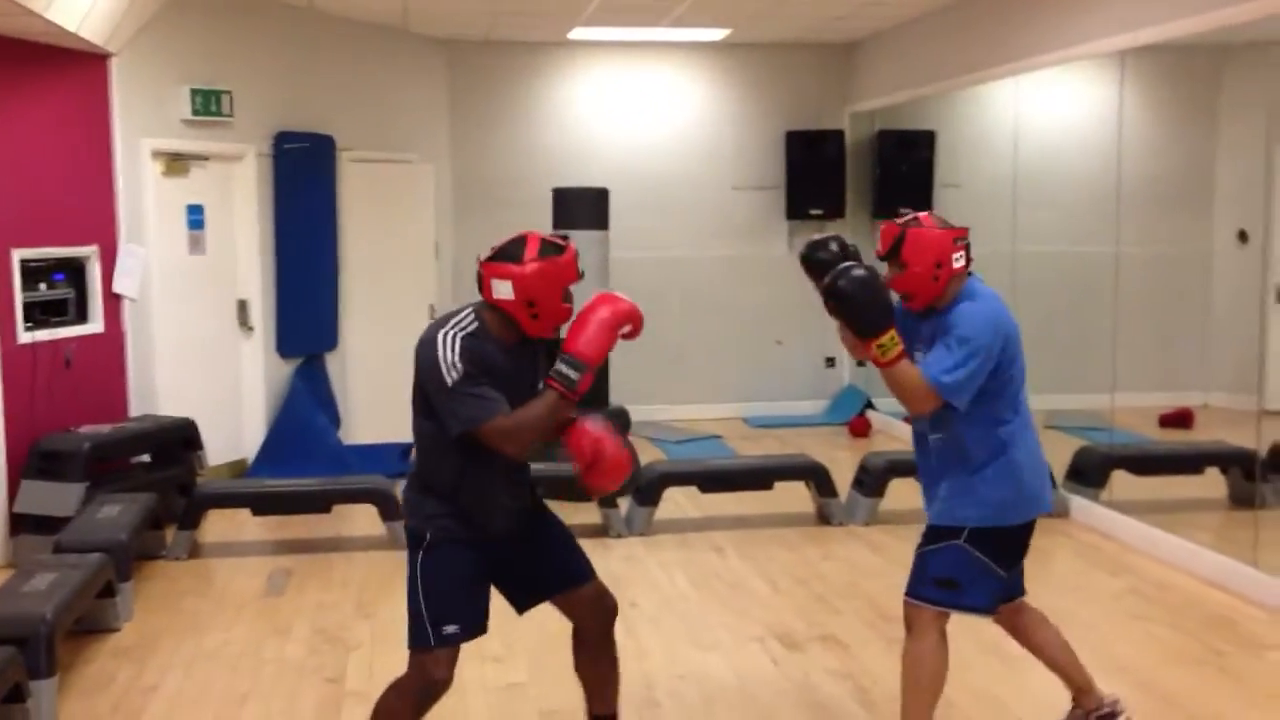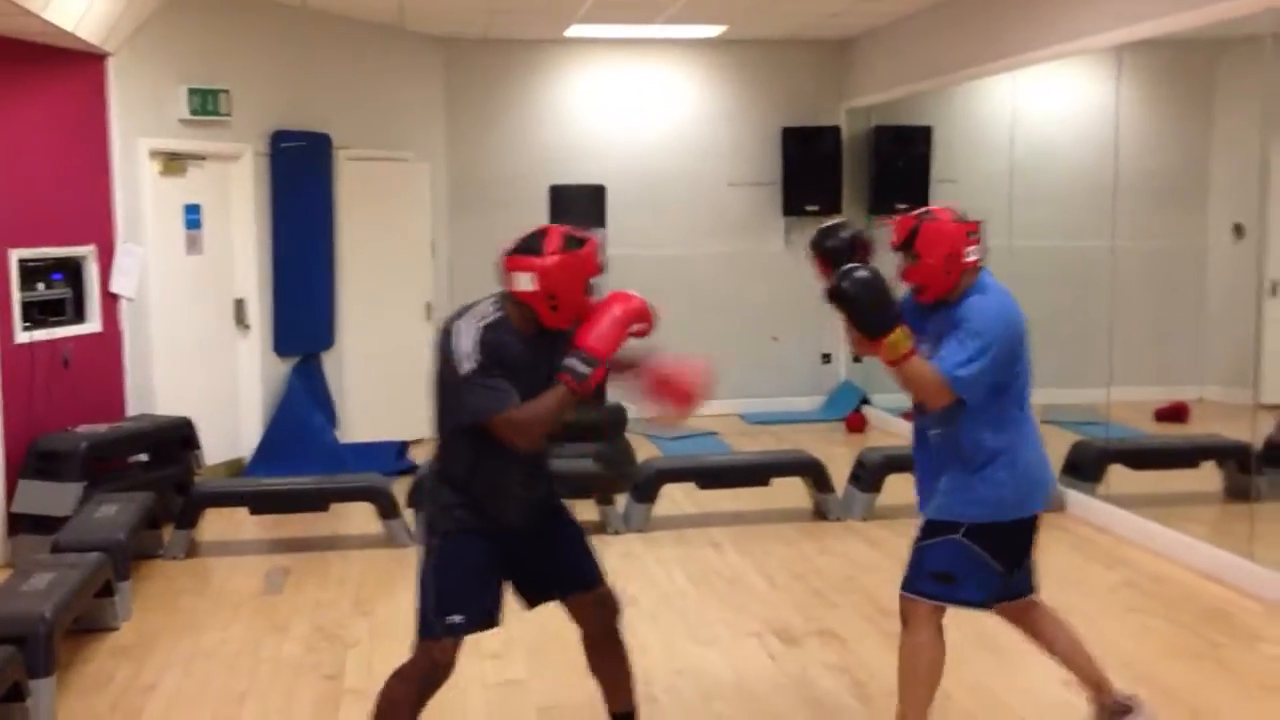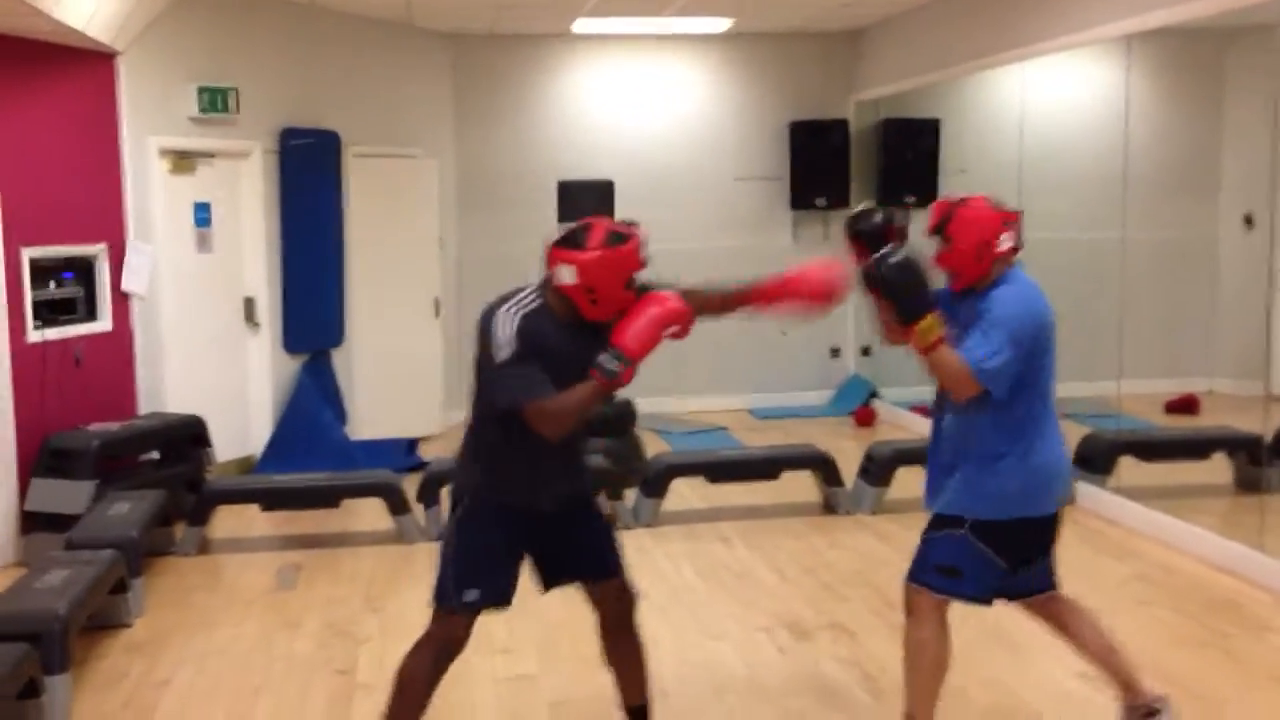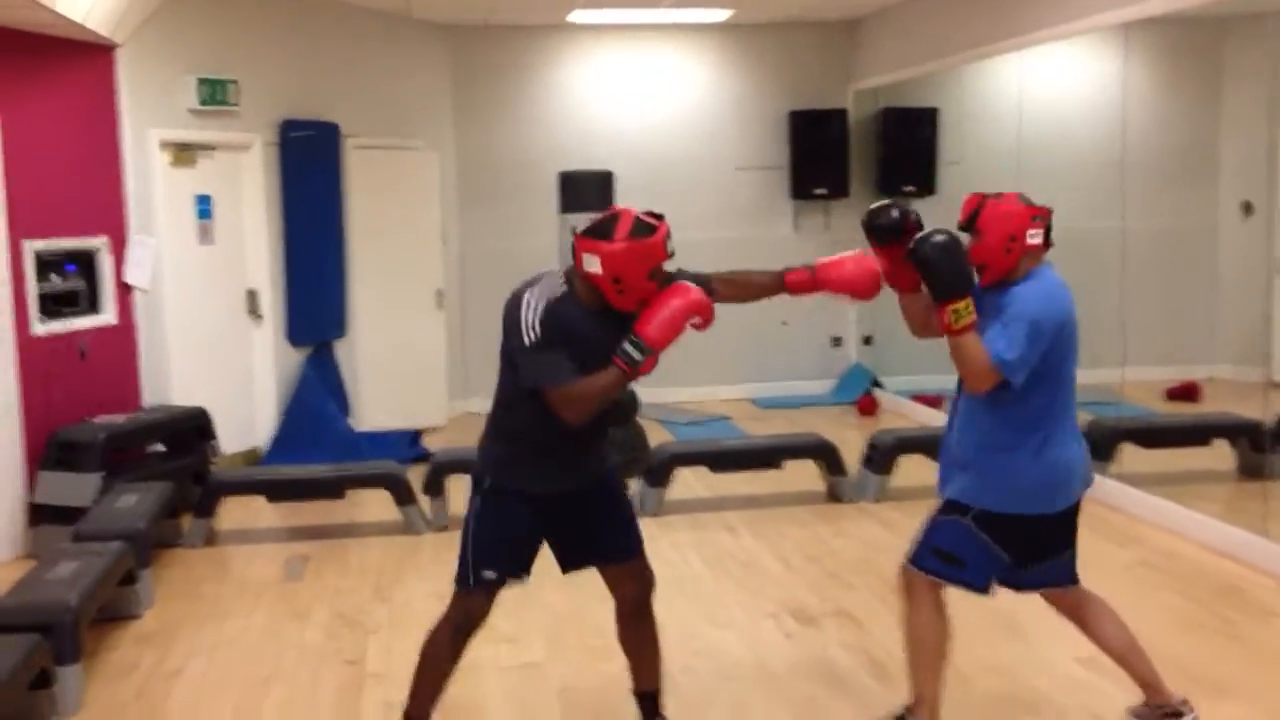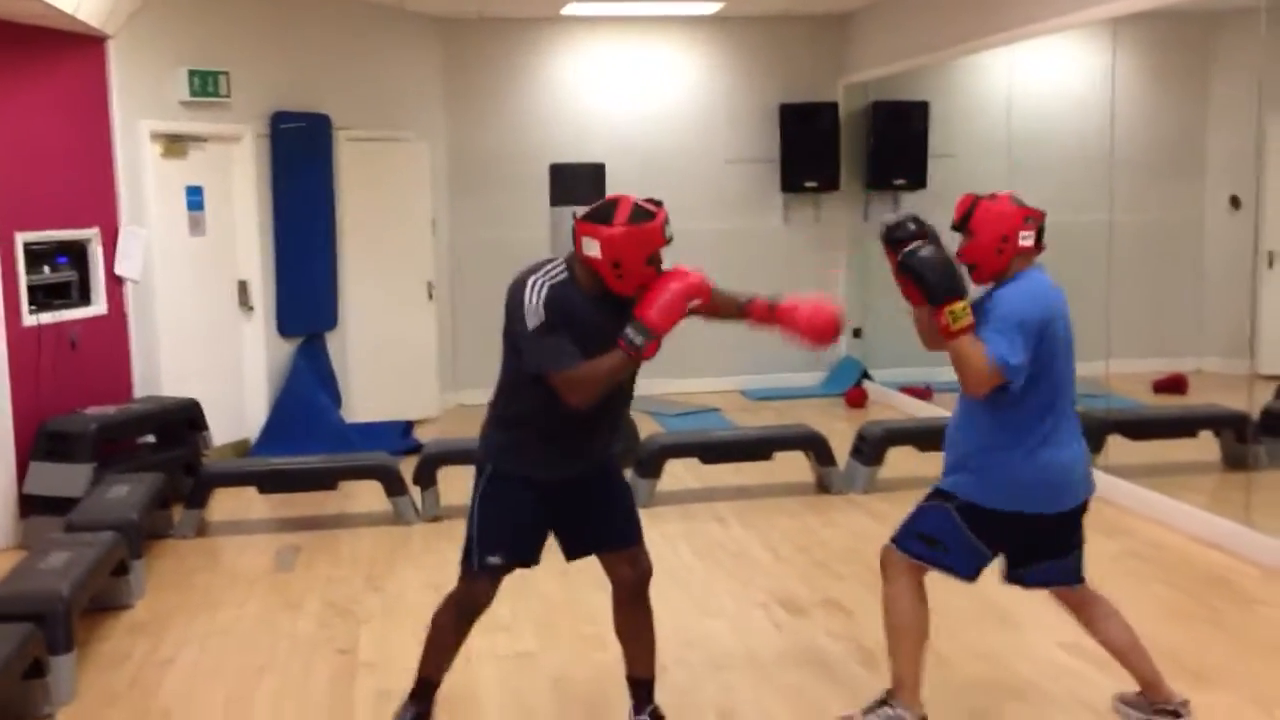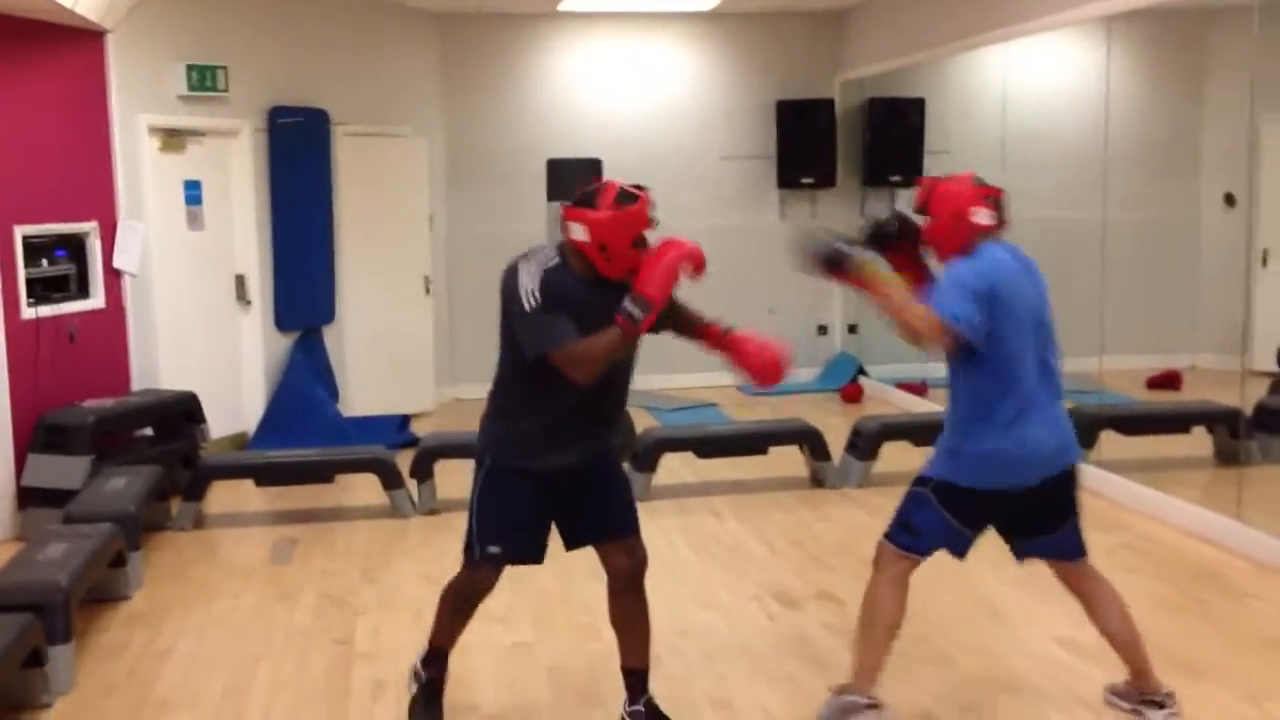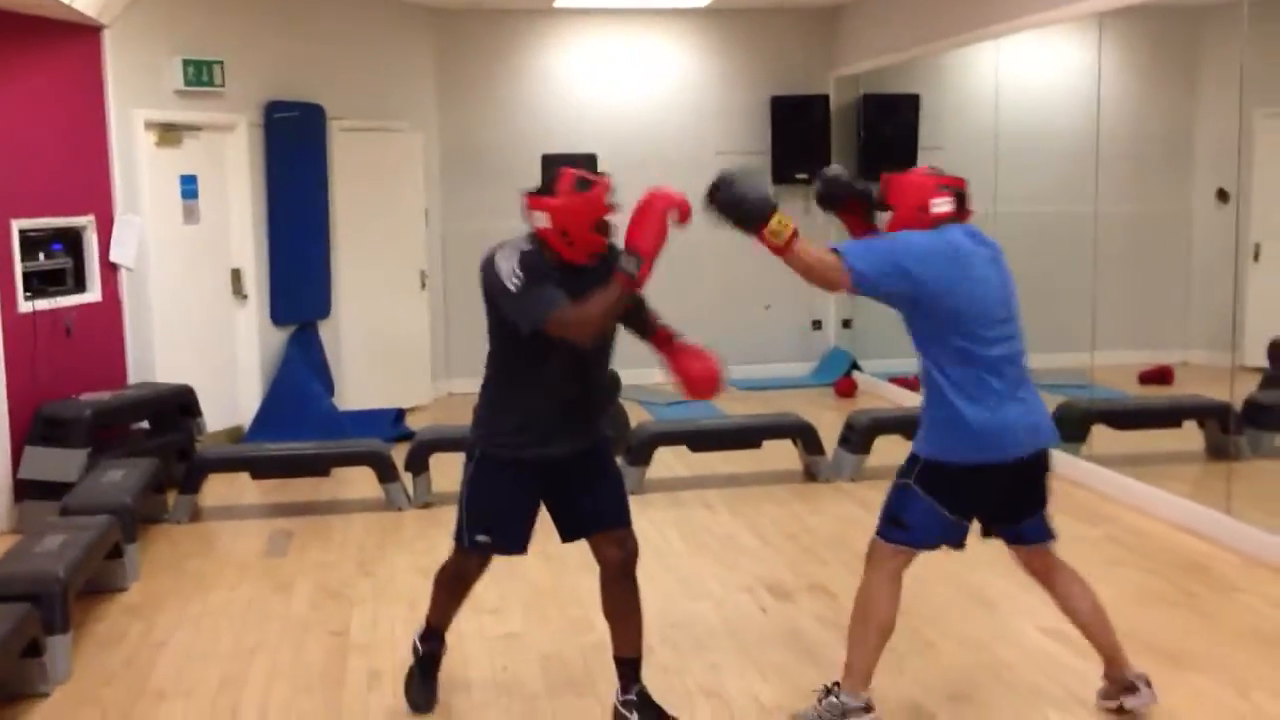
dt=0.1s
person 1, frame 1
left shoulder: (978, 319)
right shoulder: (932, 307)
left elbow: (923, 398)
right elbow: (860, 349)
left wrist: (877, 329)
right wrist: (845, 300)
left hip: (985, 492)
right hip: (992, 487)
left knee: (924, 613)
right knee: (1004, 605)
person 1, frame 2
left shoulder: (989, 314)
right shoulder: (936, 304)
left elbow: (935, 395)
right elbow: (864, 345)
left wrist: (887, 328)
right wrist: (844, 280)
left hip: (986, 490)
right hip: (1003, 485)
left knee: (920, 609)
right knee: (1017, 604)
person 1, frame 3
left shoulder: (1015, 306)
right shoulder: (970, 292)
left elbow: (962, 385)
right elbow: (897, 333)
left wrist: (919, 314)
right wrist: (878, 265)
left hip: (998, 486)
right hip: (1024, 481)
left knee: (924, 599)
right knee: (1043, 599)
person 1, frame 4
left shoulder: (1035, 302)
right shoulder: (1012, 291)
left elbow: (978, 376)
right elbow: (923, 325)
left wrist: (956, 297)
right wrist: (900, 259)
left hip: (1001, 482)
right hip: (1050, 475)
left knee: (920, 581)
right knee: (1067, 595)
person 1, frame 5
left shoulder: (1023, 302)
right shoulder: (1013, 293)
left elbow: (979, 380)
right elbow: (935, 339)
left wrist: (948, 302)
right wrist: (912, 272)
left hip: (1000, 479)
right hip: (1053, 477)
left knee: (900, 565)
right knee: (1073, 592)
person 1, frame 6
left shoulder: (980, 272)
right shoulder: (1010, 264)
left elbow: (930, 332)
right elbow: (941, 318)
left wrist: (864, 271)
right wrist: (908, 262)
left hip: (984, 460)
right hip: (1048, 453)
left knee: (892, 561)
right knee: (1076, 570)
person 1, frame 7
left shoulder: (917, 251)
right shoulder: (979, 248)
left elbow: (830, 274)
right elbow: (888, 267)
left wrist: (768, 223)
right wrist: (856, 217)
left hip: (959, 443)
right hip: (1021, 436)
left knee: (886, 559)
right knee: (1041, 558)
person 2, frame 1
left shoulder: (534, 332)
right shoulder: (448, 347)
right elbow: (511, 438)
left wrist: (575, 425)
right wrist: (577, 364)
left hip: (516, 510)
right hip: (449, 525)
left knee: (596, 611)
right knee: (431, 672)
person 2, frame 2
left shoulder: (554, 318)
right shoulder: (471, 337)
right elbow: (524, 431)
left wrist: (635, 368)
right wrist: (588, 360)
left hip: (530, 497)
right hip: (464, 514)
left knee: (601, 612)
right knee: (436, 659)
person 2, frame 3
left shoulder: (604, 306)
right shoulder: (510, 322)
left elbow: (688, 300)
right elbow: (551, 422)
left wrist: (771, 290)
right wrist: (619, 359)
left hip: (562, 488)
right hip: (492, 496)
left knee: (615, 602)
right knee: (449, 632)
person 2, frame 4
left shoulder: (633, 293)
right shoulder: (535, 307)
left elbow: (717, 288)
right elbow: (573, 407)
left wrist: (807, 276)
right wrist: (641, 348)
left hip: (585, 472)
right hip: (514, 477)
left knee: (635, 587)
right knee: (470, 607)
person 2, frame 5
left shoulder: (630, 281)
right shoulder: (539, 293)
left elbow: (699, 295)
right elbow: (576, 391)
left wrist: (771, 311)
right wrist: (644, 331)
left hip: (588, 460)
right hip: (517, 464)
left knee: (633, 575)
right knee: (475, 591)
person 2, frame 6
left shoulder: (631, 270)
right shoulder: (533, 278)
left elbow: (670, 312)
right elbow: (581, 368)
left wrist: (729, 340)
right wrist: (641, 301)
left hip: (589, 451)
right hip: (518, 454)
left knee: (628, 566)
right knee: (482, 574)
right ankle: (430, 672)
person 2, frame 7
left shoulder: (601, 256)
right shoulder: (511, 265)
left elbow: (630, 308)
right elbow: (580, 328)
left wrist: (674, 346)
right wrist: (637, 256)
left hip: (581, 440)
right hip: (509, 445)
left knee: (621, 556)
right knee: (469, 562)
right ankle: (428, 650)
